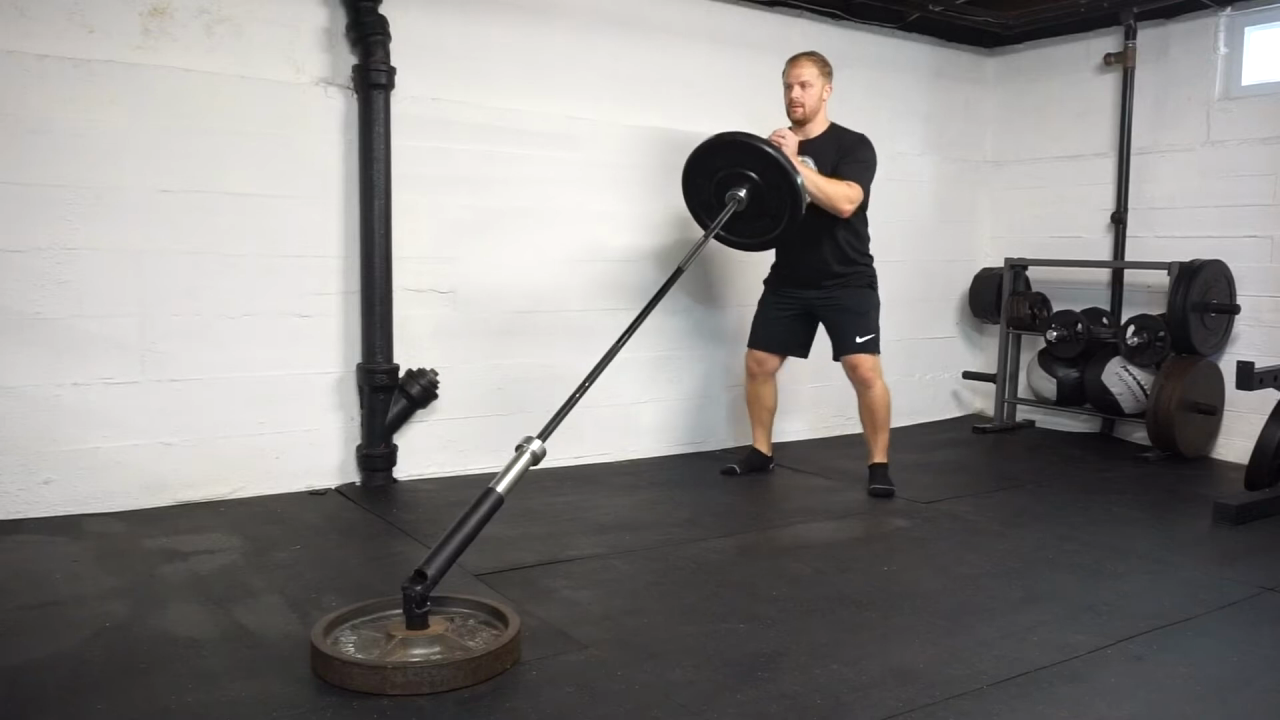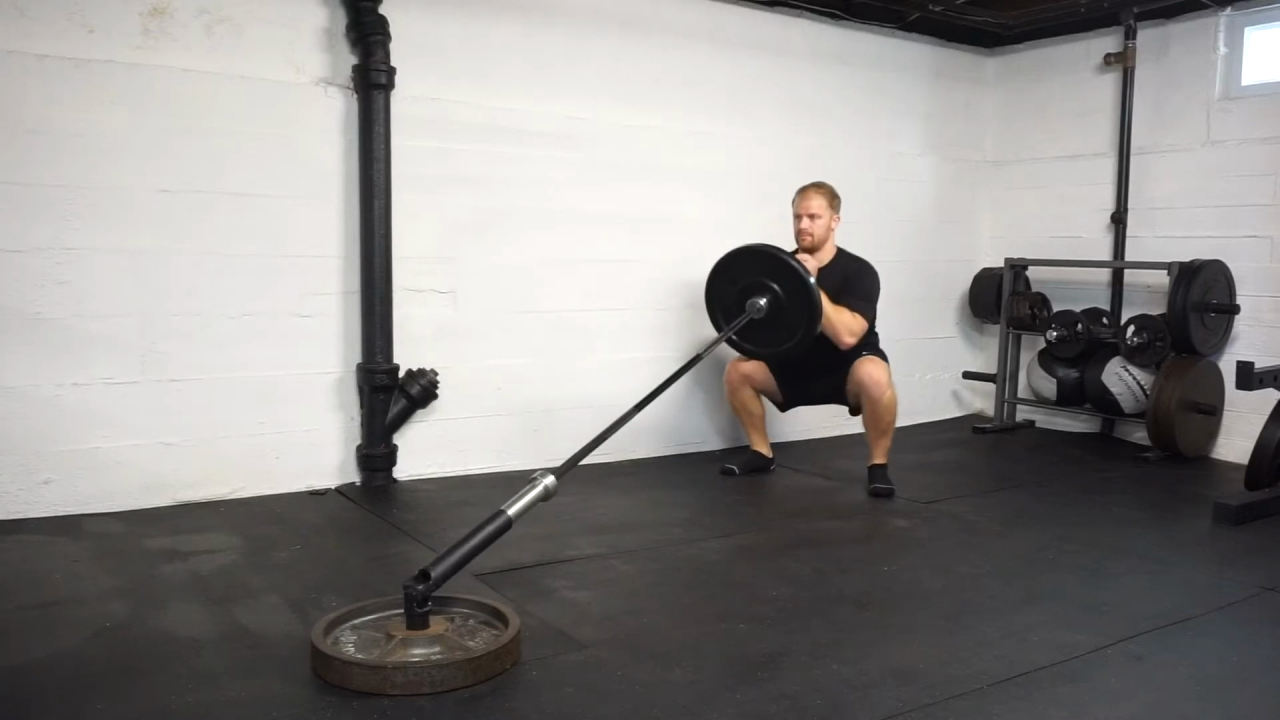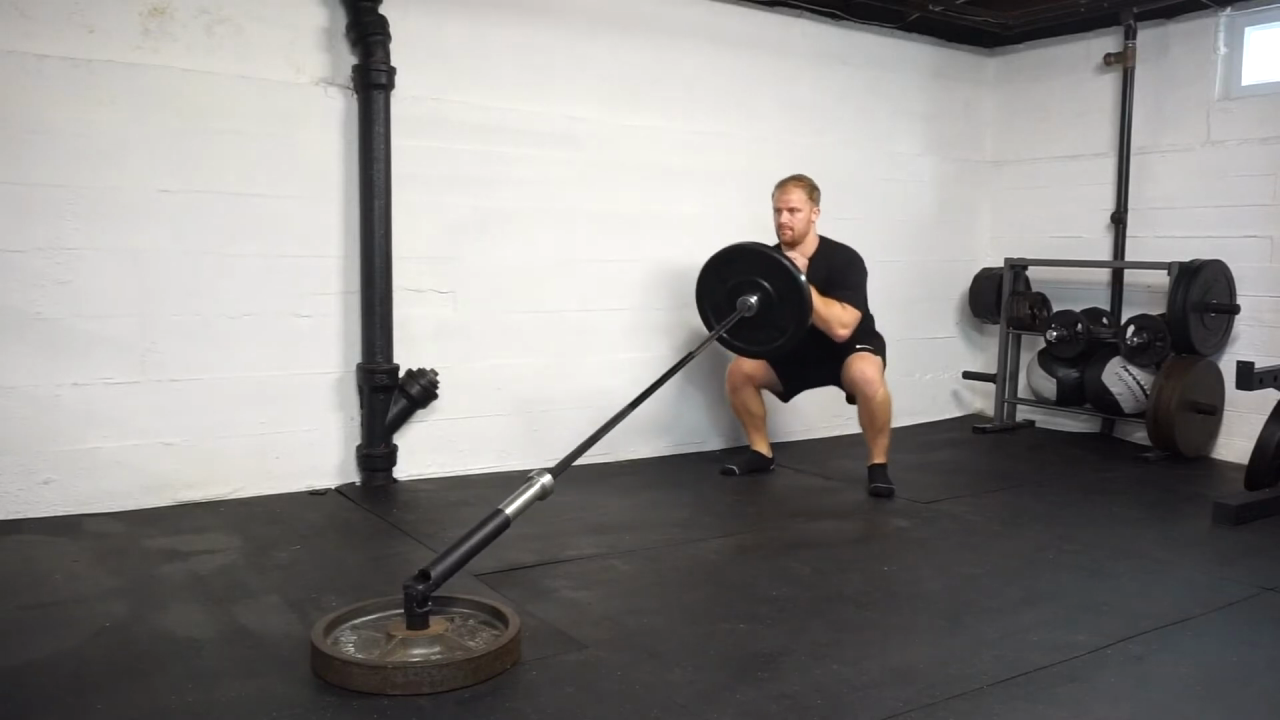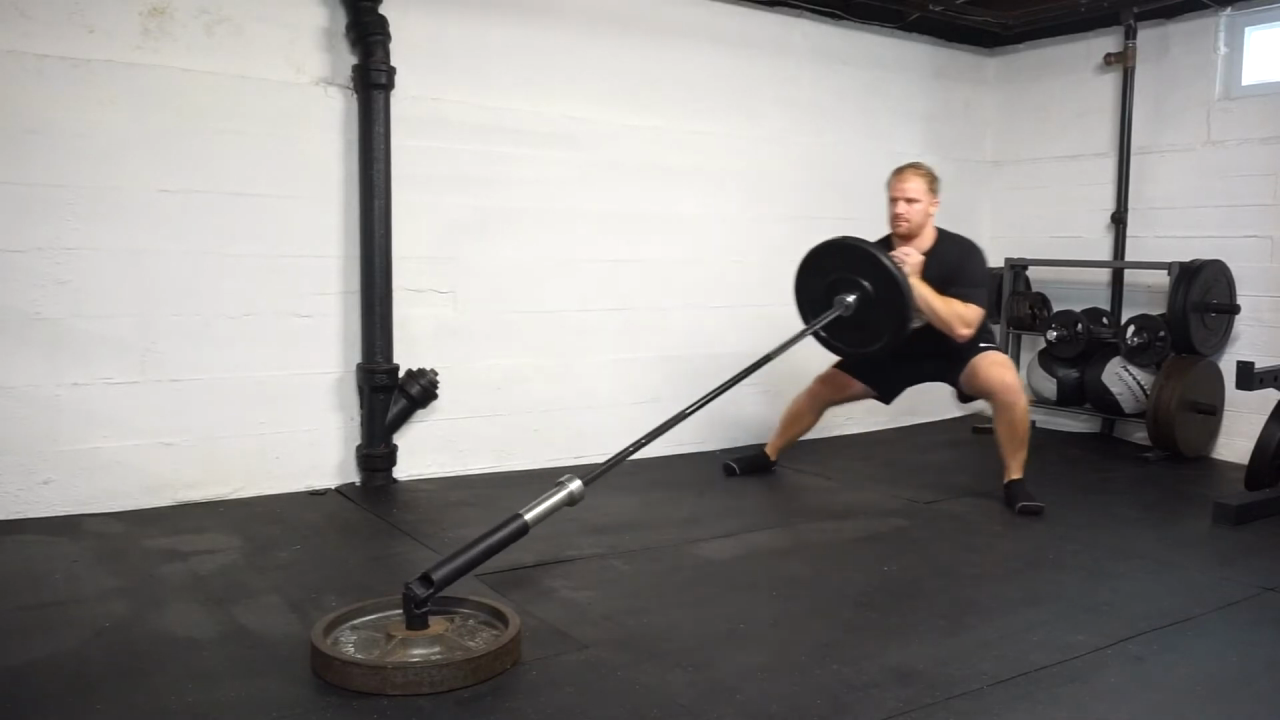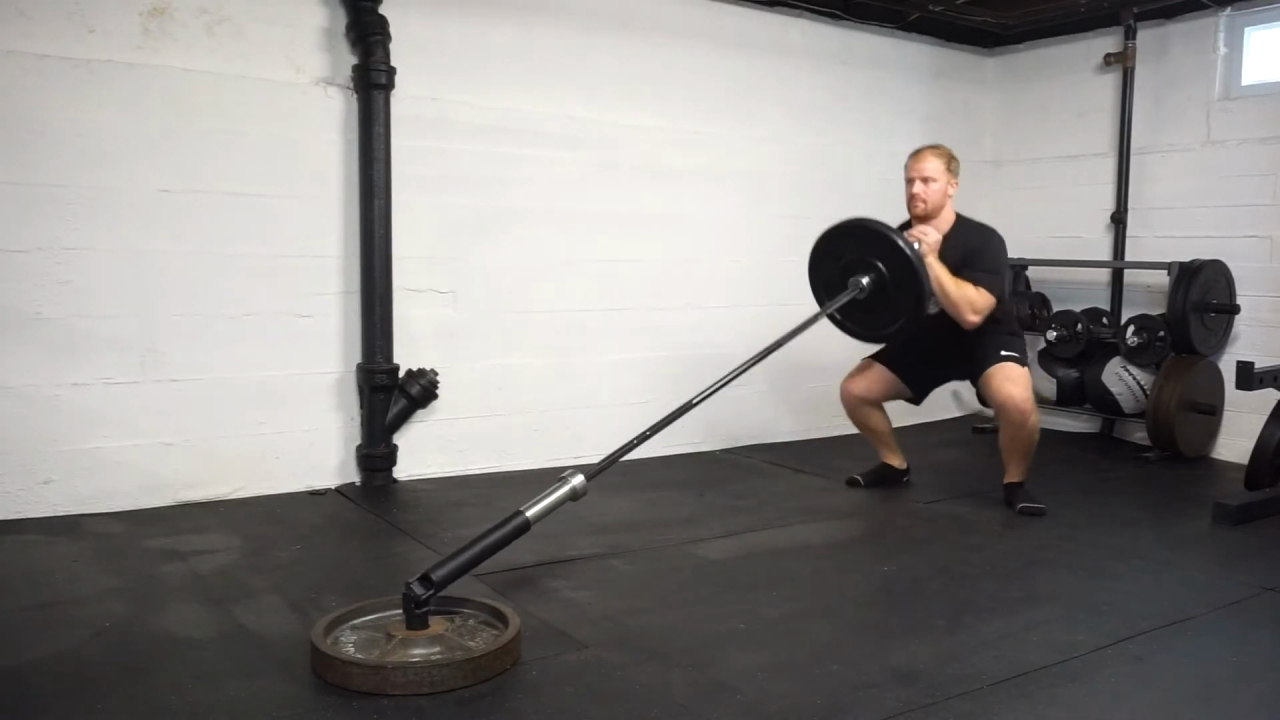
dt=1s
person 1, frame 1
left shoulder: (852, 145)
right shoulder: (774, 146)
left elbow: (845, 202)
left wrist: (795, 163)
left hip: (845, 281)
right hip: (788, 281)
left knee: (864, 370)
right knee: (758, 365)
left ankle: (879, 464)
right ankle: (761, 451)
person 1, frame 2
left shoulder: (858, 272)
left elbow: (847, 336)
left hip: (848, 367)
right hip: (800, 364)
left knee: (874, 377)
right knee: (738, 372)
left ankle: (878, 465)
right ankle: (761, 452)
person 1, frame 3
left shoulder: (843, 260)
left elbow: (841, 328)
left hip: (850, 348)
right hip: (797, 349)
left knee: (865, 376)
right knee: (739, 371)
left ankle: (878, 464)
right ankle: (761, 451)
person 1, frame 4
left shoulder: (962, 255)
left elbow: (962, 328)
left wrist: (914, 281)
left hip: (957, 347)
right hip: (896, 346)
left knee: (1006, 384)
right knee: (823, 389)
left ankle: (1014, 481)
right ankle: (768, 455)
person 1, frame 5
left shoulder: (981, 241)
left elbow: (972, 314)
left wrist: (931, 259)
left hip: (988, 340)
right hip: (922, 340)
left knee: (1016, 402)
right knee: (855, 389)
left ankle: (1015, 484)
right ankle: (895, 465)
